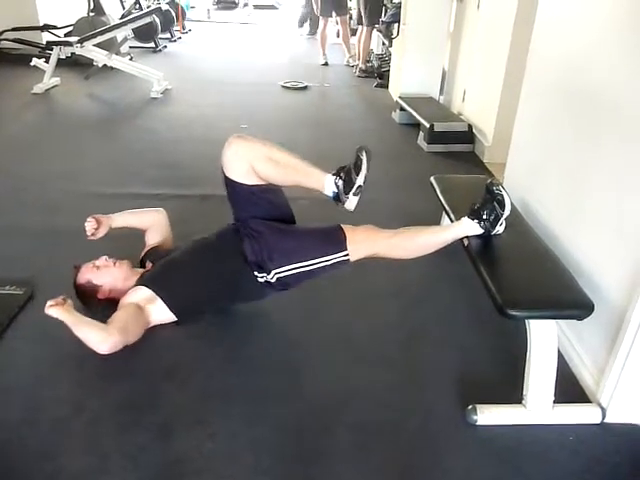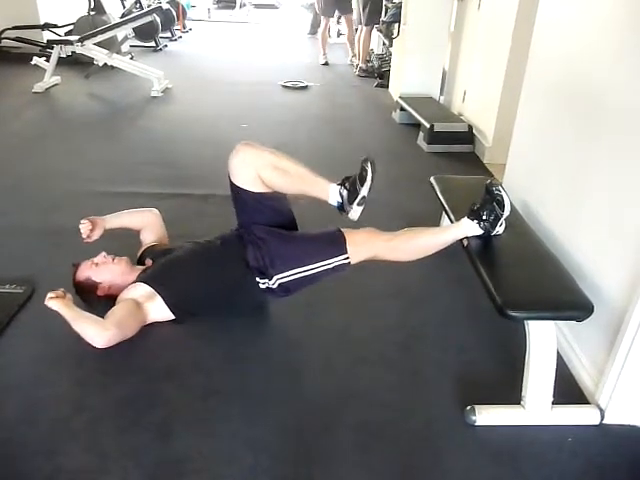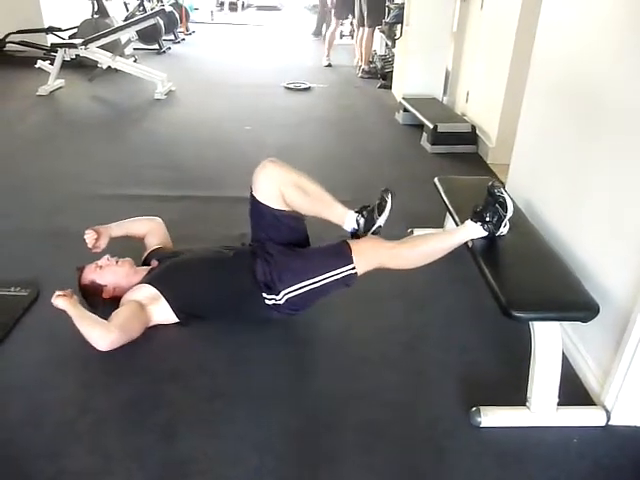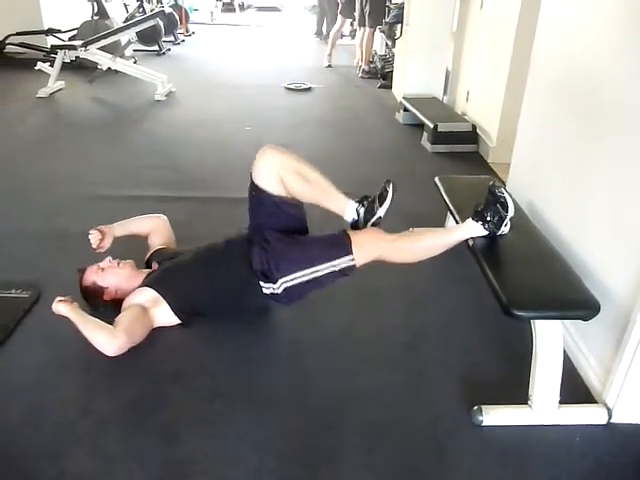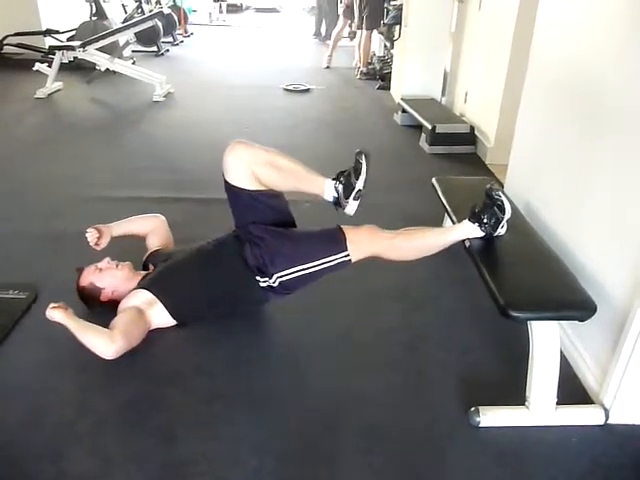
dt=0.4s
person 1, frame 1
left shoulder: (151, 258)
right shoulder: (137, 303)
left elbow: (158, 215)
right elbow: (108, 341)
left wrist: (108, 220)
right wrist: (66, 314)
left hip: (252, 235)
right hip: (264, 262)
left knee: (239, 148)
right knee: (369, 238)
left ankle: (335, 186)
right ankle: (471, 225)
person 1, frame 2
left shoulder: (149, 256)
right shoulder: (136, 299)
left elbow: (151, 215)
right elbow: (104, 335)
left wrist: (101, 222)
right wrist: (64, 306)
left hip: (256, 241)
right hip: (266, 268)
left knee: (245, 156)
right knee: (371, 242)
left ankle: (339, 195)
right ankle: (471, 226)
person 1, frame 3
left shoulder: (156, 260)
right shoulder: (140, 302)
left elbow: (154, 222)
right elbow: (107, 338)
left wrist: (106, 230)
right wrist: (70, 306)
left hip: (264, 254)
right hip: (272, 285)
left knee: (270, 173)
right knee: (376, 251)
left ankle: (353, 221)
right ankle: (475, 228)
person 1, frame 4
left shoulder: (157, 260)
right shoulder: (141, 303)
left elbow: (158, 220)
right elbow: (114, 343)
left wrist: (110, 230)
right wrist: (72, 312)
left hip: (263, 246)
right hip: (271, 276)
left knee: (270, 159)
right knee: (378, 243)
left ankle: (354, 213)
right ankle: (475, 226)
person 1, frame 5
left shoulder: (154, 261)
right shoulder: (136, 306)
left elbow: (157, 221)
right elbow: (112, 346)
left wrist: (108, 229)
right wrist: (67, 318)
left hip: (254, 242)
right hip: (265, 268)
left knee: (239, 155)
right knee: (372, 240)
left ankle: (334, 190)
right ankle: (472, 228)
